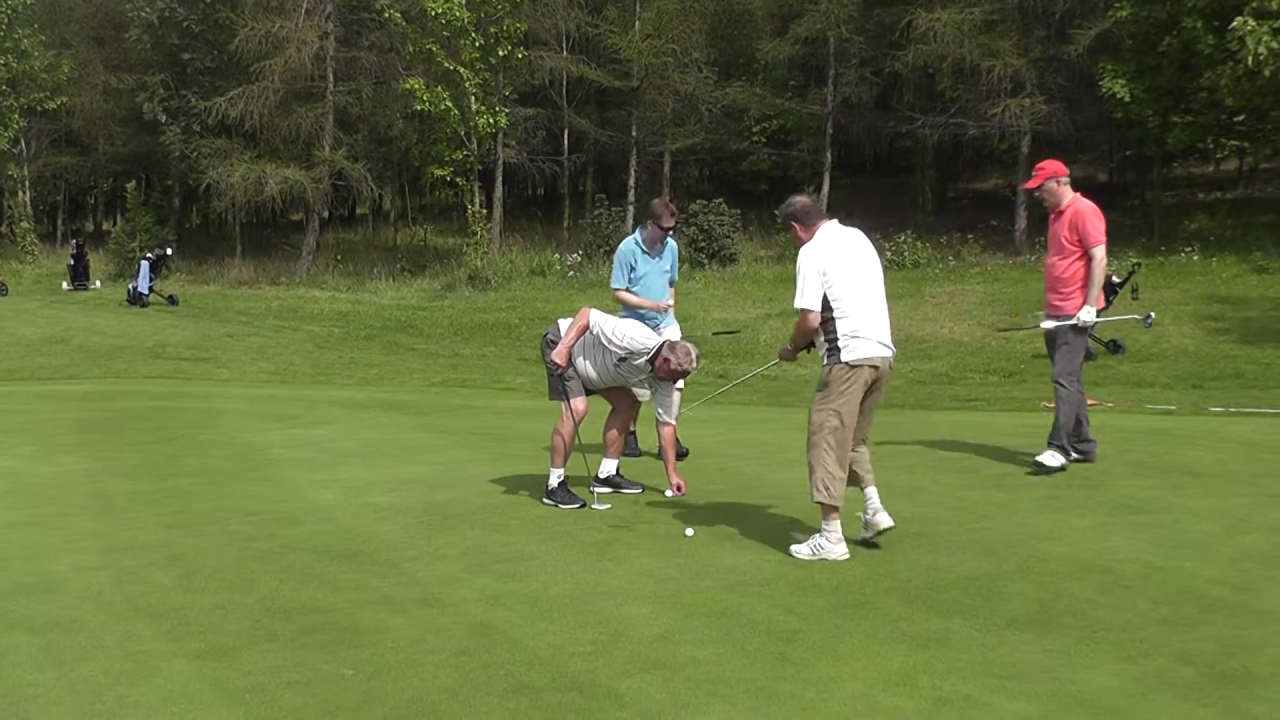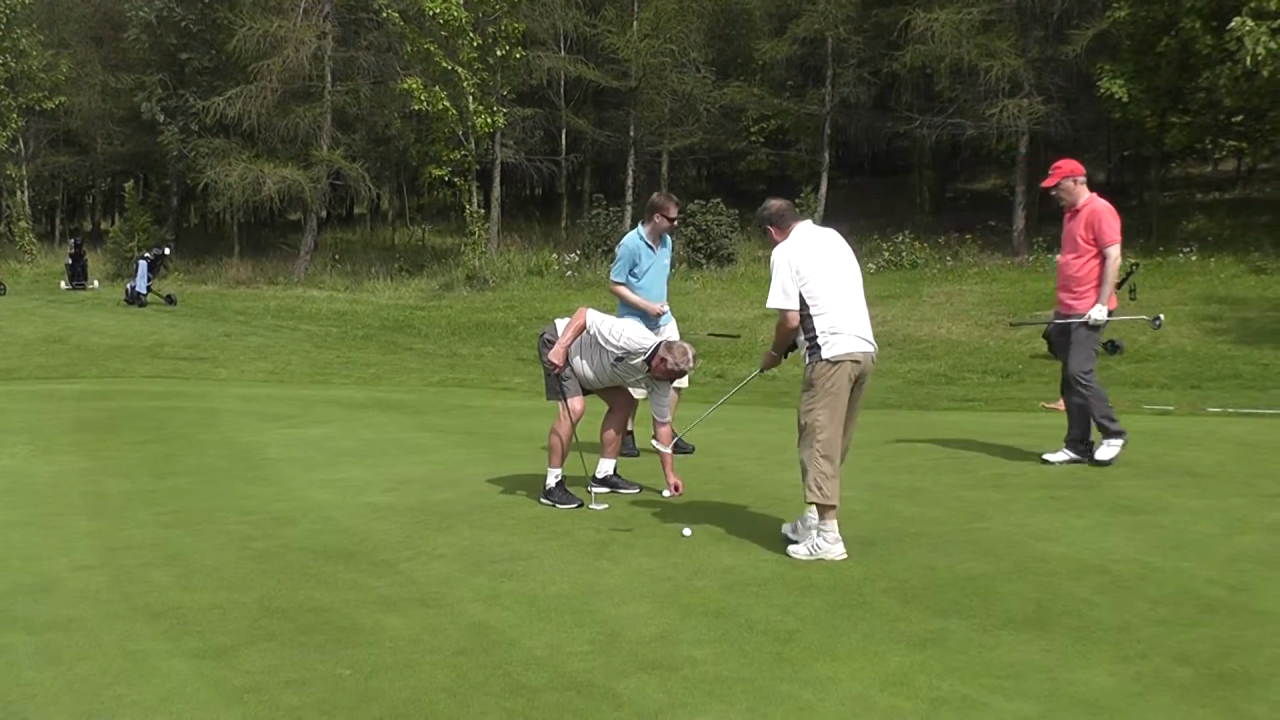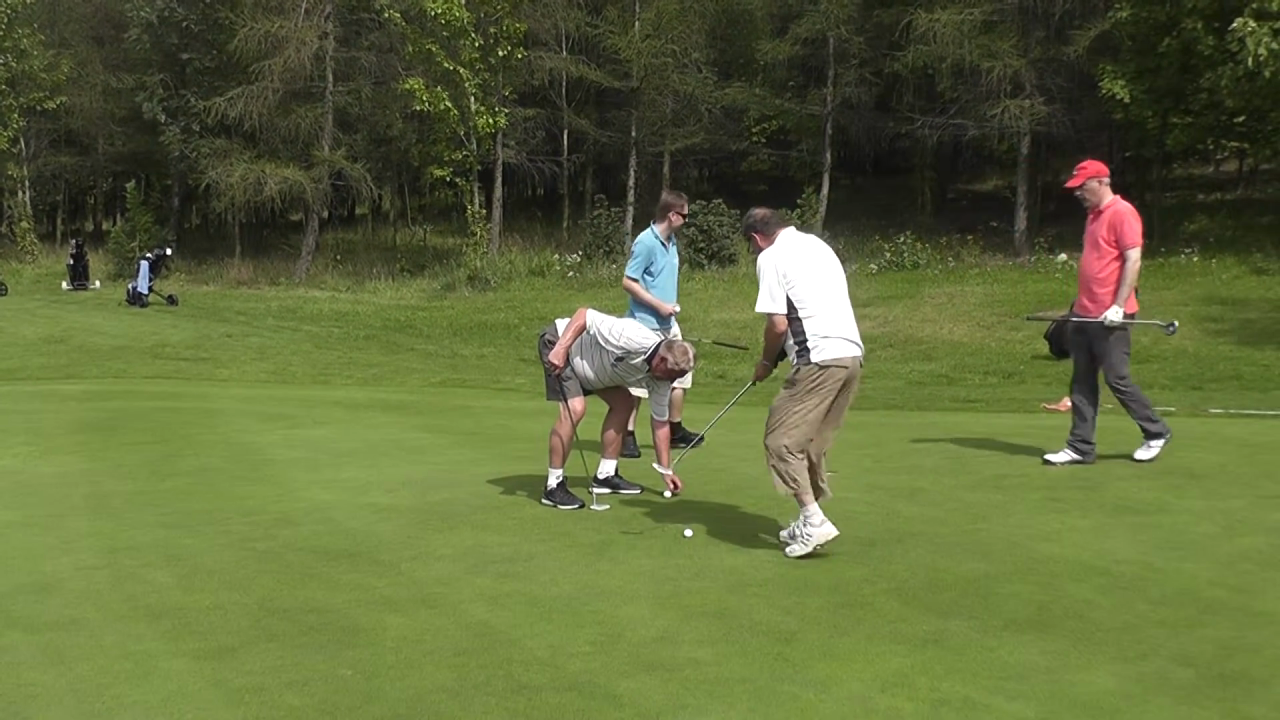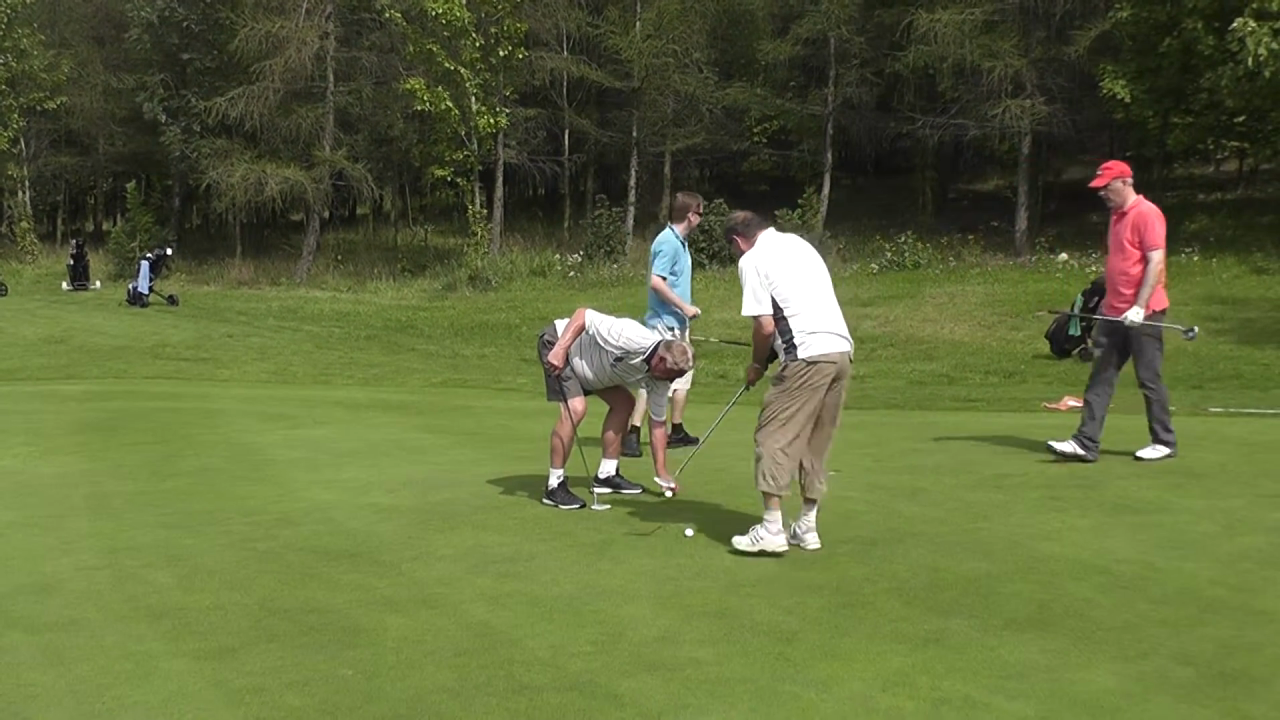
dt=0.2s
person 1, frame 1
left shoulder: (813, 251)
right shoulder: (858, 237)
left elbow: (810, 319)
left wrist: (791, 347)
left hip: (848, 357)
right hip: (881, 352)
left knee: (827, 442)
right knee: (852, 438)
left ankle: (830, 537)
right ankle: (874, 509)
person 1, frame 2
left shoulder: (785, 252)
right shoulder: (833, 237)
left elbow: (790, 318)
left wrist: (775, 353)
left hip: (831, 355)
right hip: (864, 349)
left knee: (818, 442)
right knee: (834, 441)
left ankle: (827, 537)
right ankle: (814, 519)
person 1, frame 3
left shoulder: (771, 257)
right shoulder: (816, 244)
left elbow: (778, 323)
left wrist: (767, 362)
right wrist: (780, 353)
left hip: (820, 359)
right hip: (851, 353)
left knee: (782, 438)
right knee: (813, 442)
left ankle: (814, 521)
right ankle: (809, 522)
person 1, frame 4
left shoulder: (752, 259)
right shoulder: (798, 243)
left elbow: (765, 325)
left wrist: (757, 364)
right wrist: (772, 353)
left hip: (808, 357)
right hip: (840, 350)
left knee: (774, 438)
right knee: (814, 443)
left ankle: (771, 527)
right ankle: (806, 526)
person 2, frame 1
left shoulder: (1084, 211)
right shoulder: (1056, 214)
left elbow: (1099, 258)
left wrist: (1090, 305)
left hip: (1076, 312)
right hip: (1056, 312)
left knee: (1064, 377)
right knee: (1067, 378)
left ankle: (1060, 447)
right ankle: (1081, 446)
person 2, frame 2
left shoulder: (1100, 211)
right shoulder: (1070, 214)
left elbow: (1114, 258)
left wrist: (1102, 303)
left hip: (1089, 310)
right hip: (1065, 310)
left knee: (1080, 374)
right knee: (1069, 378)
left ankle: (1112, 433)
right ankle: (1077, 446)
person 2, frame 3
left shoulder: (1122, 213)
right shoulder: (1093, 215)
left elbow: (1133, 261)
left wrist: (1119, 305)
left hip: (1109, 314)
right hip: (1085, 313)
left knee: (1117, 378)
right knee: (1081, 381)
left ankle: (1156, 431)
right ankle: (1080, 446)
person 2, frame 4
left shoulder: (1146, 213)
right shoulder: (1116, 215)
left elbow: (1156, 262)
left wrist: (1140, 306)
left hip: (1143, 313)
right hip: (1114, 312)
left knee: (1149, 378)
right knee: (1100, 377)
left ankle: (1164, 441)
right ankle: (1086, 442)
person 3, frame 1
left shoulder: (671, 247)
right shoulder: (627, 249)
right elbow: (618, 293)
left wrist: (673, 317)
right wrist: (651, 304)
left hip: (666, 325)
left knee: (674, 379)
right knee: (636, 386)
right ankle: (629, 435)
person 3, frame 2
left shoulder: (666, 242)
right shoulder: (629, 244)
right elbow: (615, 286)
right wrist: (647, 306)
left hip: (664, 322)
right hip: (635, 324)
left knee: (676, 376)
right knee: (633, 382)
right ankle: (627, 436)
person 3, frame 3
left shoulder: (671, 242)
right shoulder: (646, 242)
right elbow: (628, 282)
right wrist: (658, 305)
left hip: (668, 324)
right hip: (645, 324)
left knee: (680, 374)
left ankle: (676, 429)
right ankle: (628, 436)
person 3, frame 4
left shoulder: (681, 242)
right shoulder: (668, 242)
right elbow: (656, 282)
right wrist: (684, 306)
left hip: (678, 323)
right hip: (665, 323)
left knee: (681, 376)
left ankle: (676, 431)
right ankle: (632, 433)
person 4, frame 1
left shoulder: (662, 380)
right shoulder: (636, 339)
left elbow: (665, 423)
right elbow: (587, 313)
left wrist: (672, 473)
right wrist: (563, 348)
right hip: (561, 341)
left knee: (626, 403)
right knee: (577, 408)
left ankle: (606, 475)
right ankle: (555, 485)
person 4, frame 2
left shoulder: (659, 380)
right shoulder: (633, 339)
left elbow: (662, 423)
right elbow: (584, 313)
left wrist: (669, 473)
right wrist: (560, 348)
right hip: (558, 341)
left knee: (624, 403)
right knee: (574, 408)
left ankle: (604, 474)
right ankle: (552, 485)
person 4, frame 3
left shoulder: (659, 380)
right shoulder: (633, 338)
left elbow: (661, 422)
right elbow: (583, 314)
left wrist: (665, 469)
right wrist: (561, 348)
right hip: (559, 342)
left knee: (623, 403)
right knee: (575, 409)
left ankle: (605, 475)
right ankle: (554, 486)
person 4, frame 4
left shoulder: (658, 379)
right shoulder: (632, 338)
left elbow: (658, 422)
right elbow: (582, 314)
left wrist: (661, 471)
right wrist: (560, 349)
right hip: (558, 342)
left knee: (624, 403)
right knee: (576, 409)
left ankle: (606, 475)
right ankle: (555, 485)
